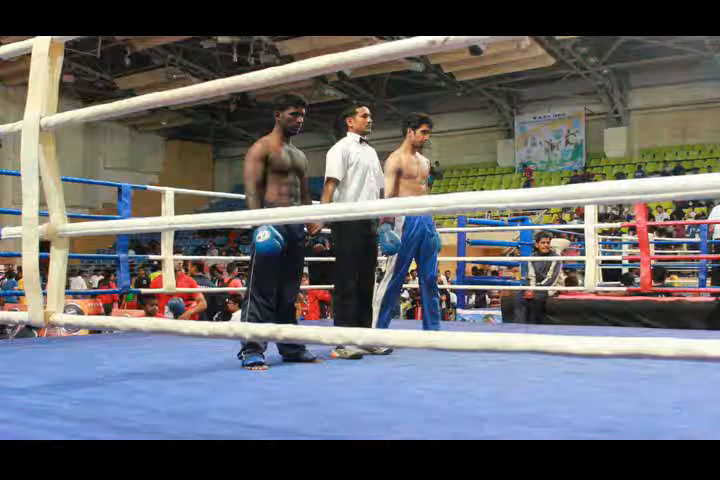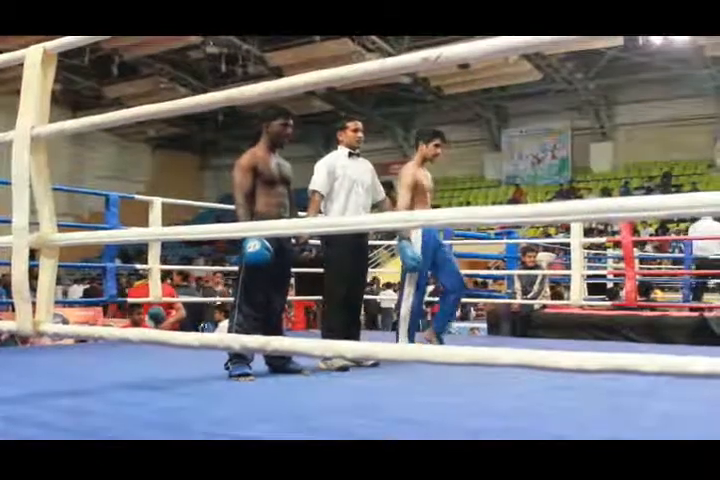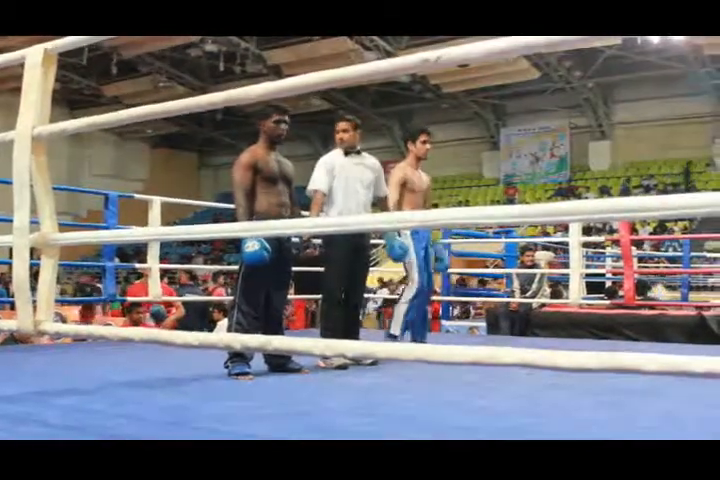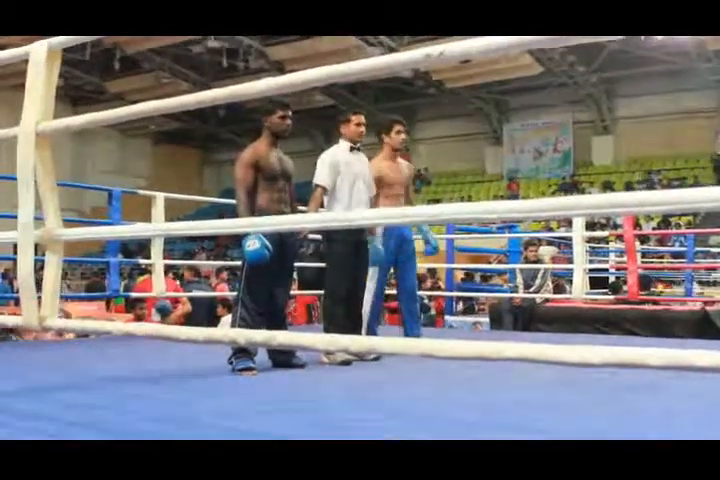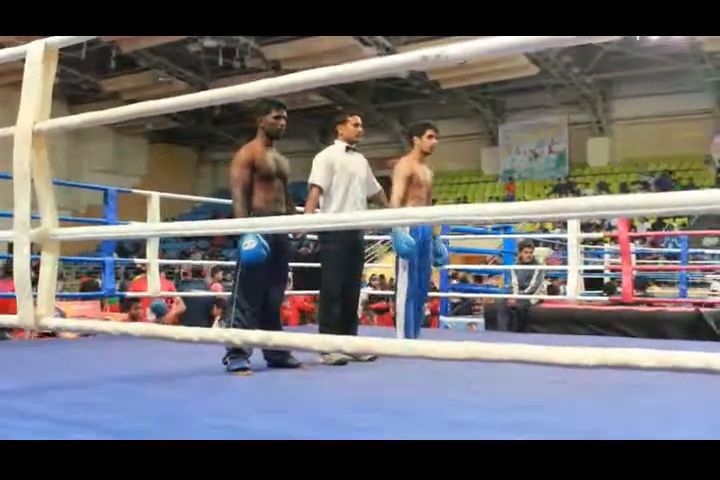
dt=1s
person 1, frame 1
left shoulder: (300, 156)
right shoulder: (261, 148)
right elbow: (251, 188)
right wrist: (260, 222)
left hip: (296, 225)
right hip: (272, 222)
left knee: (289, 291)
right knee: (262, 290)
left ankle: (291, 347)
right ankle: (251, 350)
person 1, frame 2
left shoulder: (285, 165)
right shoulder: (250, 159)
right elbow: (241, 199)
left hip: (283, 235)
right hip: (260, 233)
left knee: (276, 301)
right knee: (249, 300)
left ankle: (278, 357)
right ankle: (238, 360)
person 1, frame 3
left shoulder: (286, 164)
right shoulder: (249, 157)
right elbow: (241, 197)
left hip: (284, 234)
left knee: (277, 300)
right knee: (248, 298)
left ankle: (277, 356)
right ankle: (237, 359)
person 1, frame 4
left shoulder: (286, 160)
right shoulder: (251, 154)
right elbow: (242, 194)
left wrist: (299, 229)
right wrist: (249, 230)
left hip: (286, 230)
left knee: (280, 296)
right knee: (252, 294)
left ankle: (281, 352)
right ankle: (241, 354)
person 1, frame 5
left shoulder: (282, 160)
right shoulder: (247, 154)
right elbow: (238, 194)
right wrist: (245, 230)
left hip: (280, 230)
left knee: (274, 297)
right knee: (247, 295)
left ankle: (276, 352)
right ankle: (236, 355)
person 2, frame 1
left shoulder: (371, 152)
right shoulder: (342, 148)
left elbow: (380, 186)
right elbow: (331, 183)
left hip: (369, 221)
right hip: (349, 221)
left knee: (366, 281)
right knee: (347, 281)
right ankle: (342, 341)
person 2, frame 2
left shoulder: (367, 166)
right shoulder: (329, 162)
left elbow: (381, 199)
right elbow: (317, 196)
left hip: (360, 234)
right hip: (338, 233)
left knee: (355, 293)
right knee: (335, 292)
person 2, frame 3
left shoulder: (372, 163)
right shoulder: (328, 161)
left elbow: (382, 197)
right elbow: (319, 195)
left hip: (361, 234)
right hip: (337, 233)
left knee: (355, 292)
right knee: (333, 291)
person 2, frame 4
left shoulder: (363, 159)
right shoulder: (331, 155)
right elbow: (320, 190)
left hip: (360, 230)
right hip: (339, 229)
left knee: (357, 288)
right knee: (336, 288)
person 2, frame 5
left shoulder: (361, 160)
right shoulder: (327, 156)
left elbow: (375, 192)
right elbow: (315, 190)
left hip: (356, 230)
right hip: (334, 229)
left knee: (351, 288)
right knee: (332, 288)
right ankle: (328, 347)
person 3, frame 1
left shoulder: (424, 161)
right shoulder: (396, 160)
right elbow: (387, 196)
left wrist: (433, 225)
right wrist: (386, 227)
left hip: (426, 221)
right hip: (406, 221)
left knee: (429, 278)
right knee: (394, 277)
left ankle: (432, 329)
right ankle: (377, 328)
person 3, frame 2
left shoulder: (426, 173)
right shoulder: (409, 172)
right elbow: (402, 210)
right wrist: (405, 242)
left hip: (432, 233)
right hip: (417, 234)
left knee: (455, 283)
right knee: (414, 291)
left ankle: (435, 330)
right ankle: (404, 344)
person 3, frame 3
left shoulder: (424, 176)
right shoulder: (400, 172)
right elbow: (391, 206)
left wrist: (437, 246)
right wrist: (392, 236)
left hip: (423, 233)
right hip: (408, 231)
left knee: (426, 287)
right knee: (416, 283)
left ankle: (419, 340)
right ankle: (394, 333)
person 3, frame 4
left shoulder: (407, 168)
right shoulder: (376, 167)
left wrist: (424, 229)
right wrist: (372, 239)
left hip: (404, 228)
right hip: (385, 228)
left knee: (409, 285)
right knee: (376, 285)
left ankle: (413, 335)
right ankle: (367, 336)
person 3, frame 5
left shoulder: (428, 172)
right shoulder: (405, 165)
right elbow: (395, 200)
left wrist: (437, 238)
right wrist: (397, 230)
left hip: (425, 228)
right hip: (409, 227)
left knee: (422, 287)
right knee: (407, 285)
left ankle: (413, 337)
right ankle: (404, 339)
